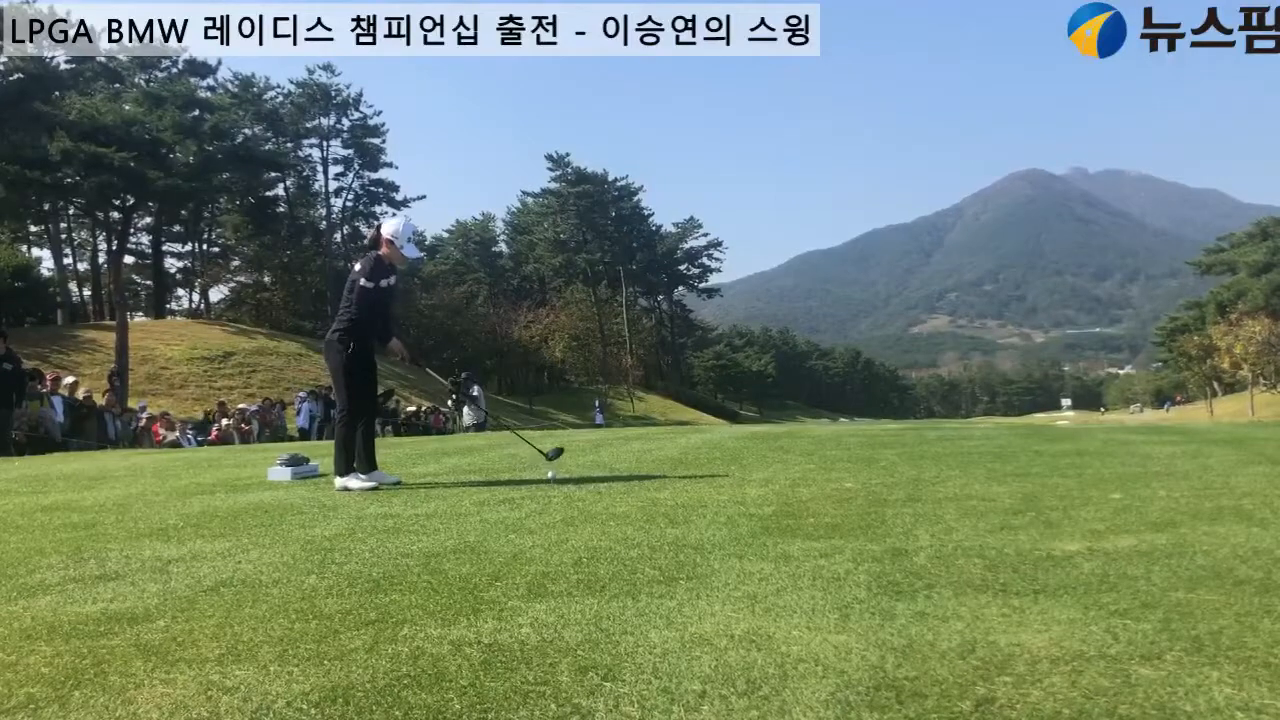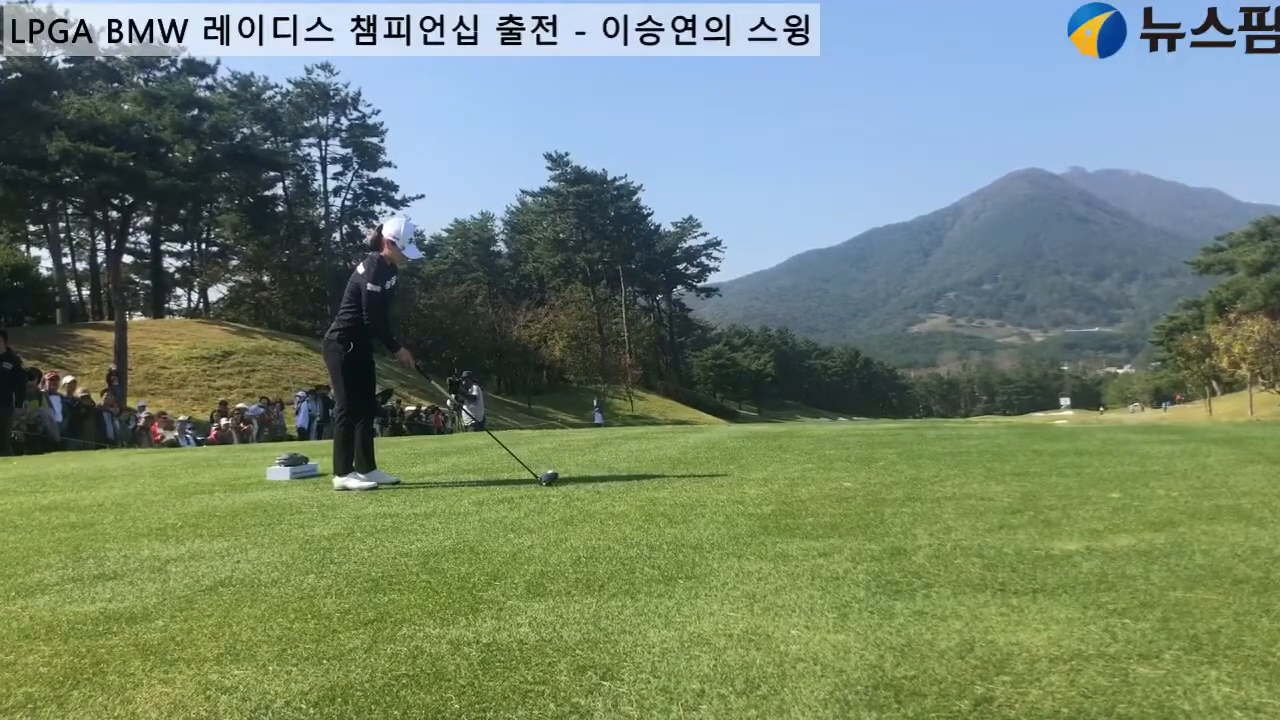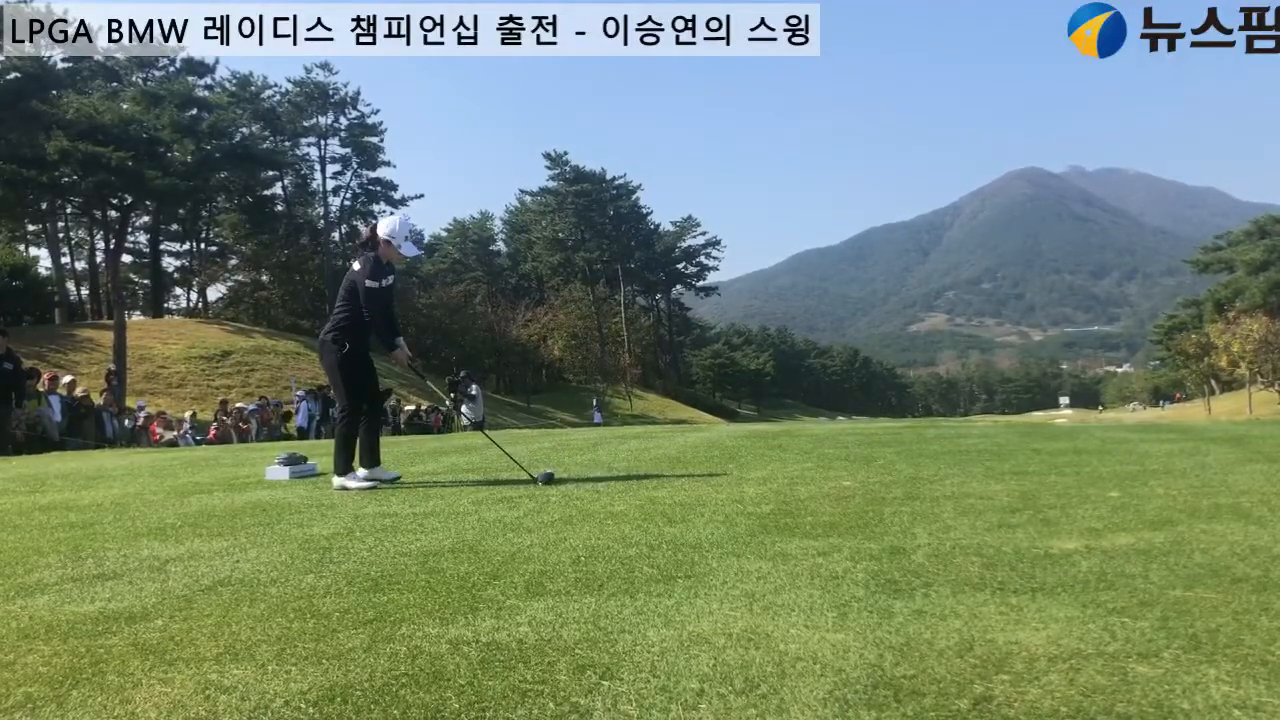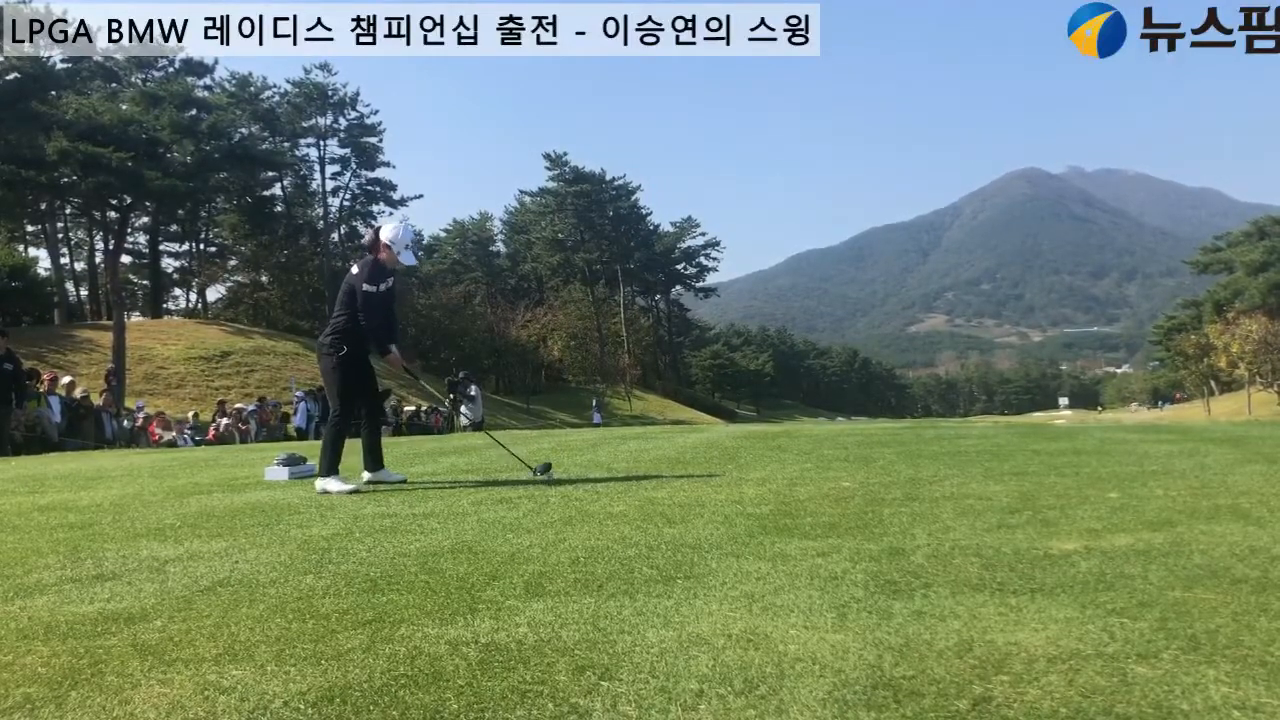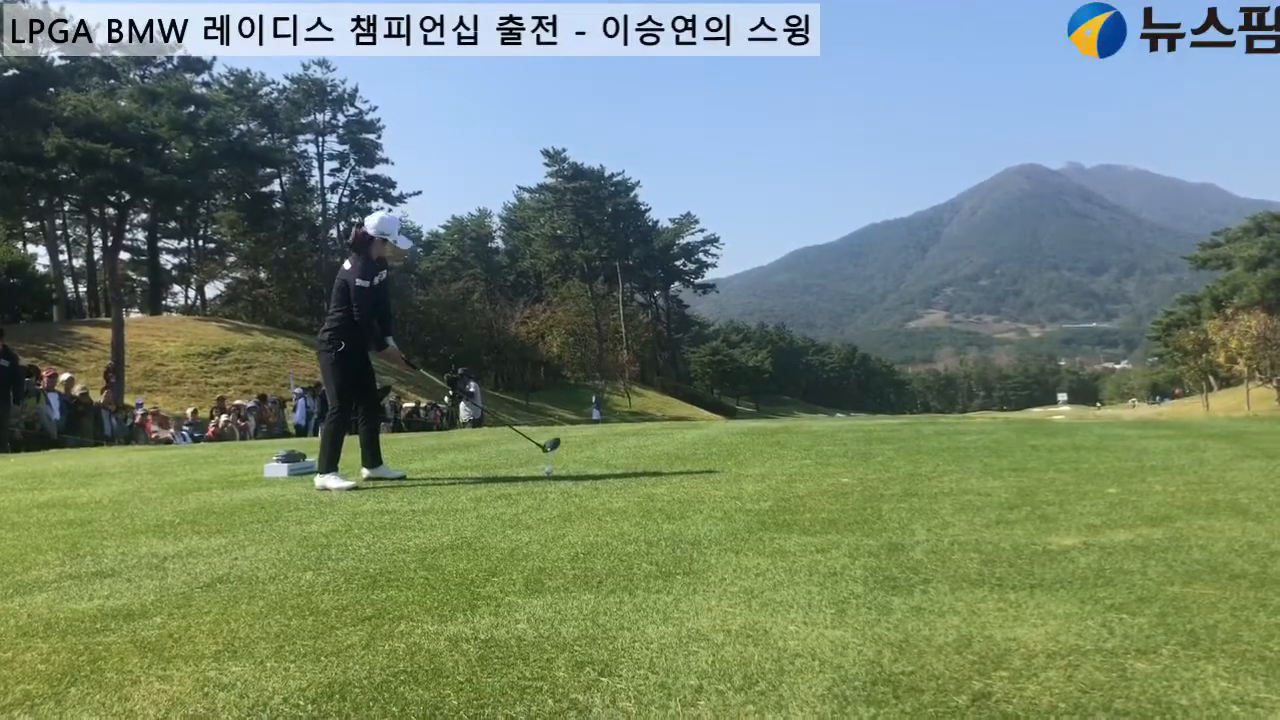
dt=1s
person 1, frame 1
left shoulder: (388, 270)
right shoulder: (370, 267)
right elbow: (360, 312)
left wrist: (392, 340)
right wrist: (388, 341)
left hip: (362, 346)
right hip: (344, 345)
left knee: (368, 407)
right knee: (350, 408)
left ankle: (367, 469)
right ankle: (344, 474)
person 1, frame 2
left shoulder: (389, 269)
right shoulder: (372, 269)
right elbow: (371, 318)
left wrist: (393, 343)
right wrist: (396, 348)
left hip: (360, 345)
right hip: (342, 345)
left knee: (367, 407)
right knee: (349, 407)
left ankle: (366, 468)
right ankle: (343, 474)
person 1, frame 3
left shoulder: (385, 268)
right shoulder: (368, 268)
left elbow: (386, 310)
right elbow: (371, 315)
left wrist: (399, 341)
right wrist: (392, 349)
left hip: (356, 346)
right hip: (338, 345)
left knee: (372, 404)
right knee: (350, 407)
left ankle: (369, 466)
right ankle: (342, 474)
person 1, frame 4
left shoulder: (386, 271)
right shoulder: (367, 272)
left elbow: (387, 314)
right elbow: (368, 319)
left wrist: (392, 347)
right wrist: (386, 353)
left hip: (356, 349)
right hip: (337, 348)
left knee: (373, 408)
right knee: (343, 410)
left ankle: (374, 468)
right ankle: (327, 476)
person 1, frame 5
left shoulder: (379, 265)
right shoulder: (359, 267)
left elbow: (382, 306)
right elbow: (362, 315)
left wrist: (389, 340)
right wrist: (382, 347)
left hip: (355, 345)
right hip: (336, 345)
left knee: (370, 404)
right knee: (341, 407)
left ankle: (373, 465)
right ankle: (326, 473)
